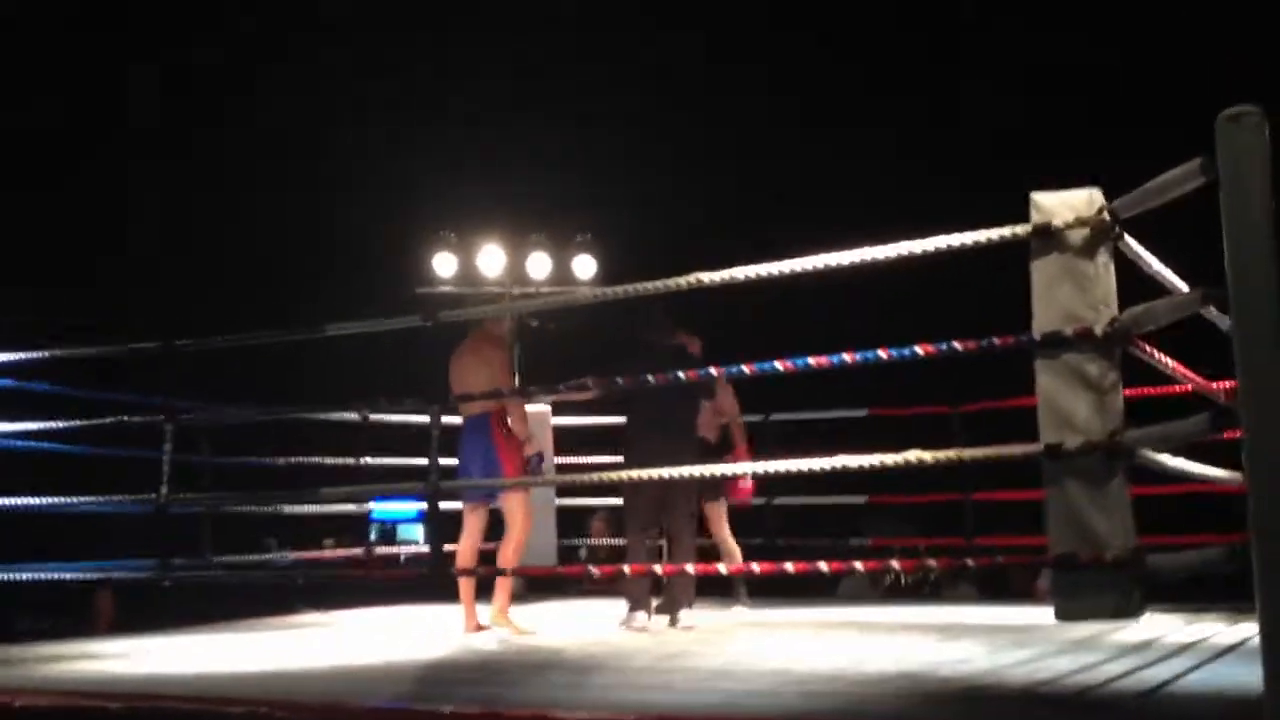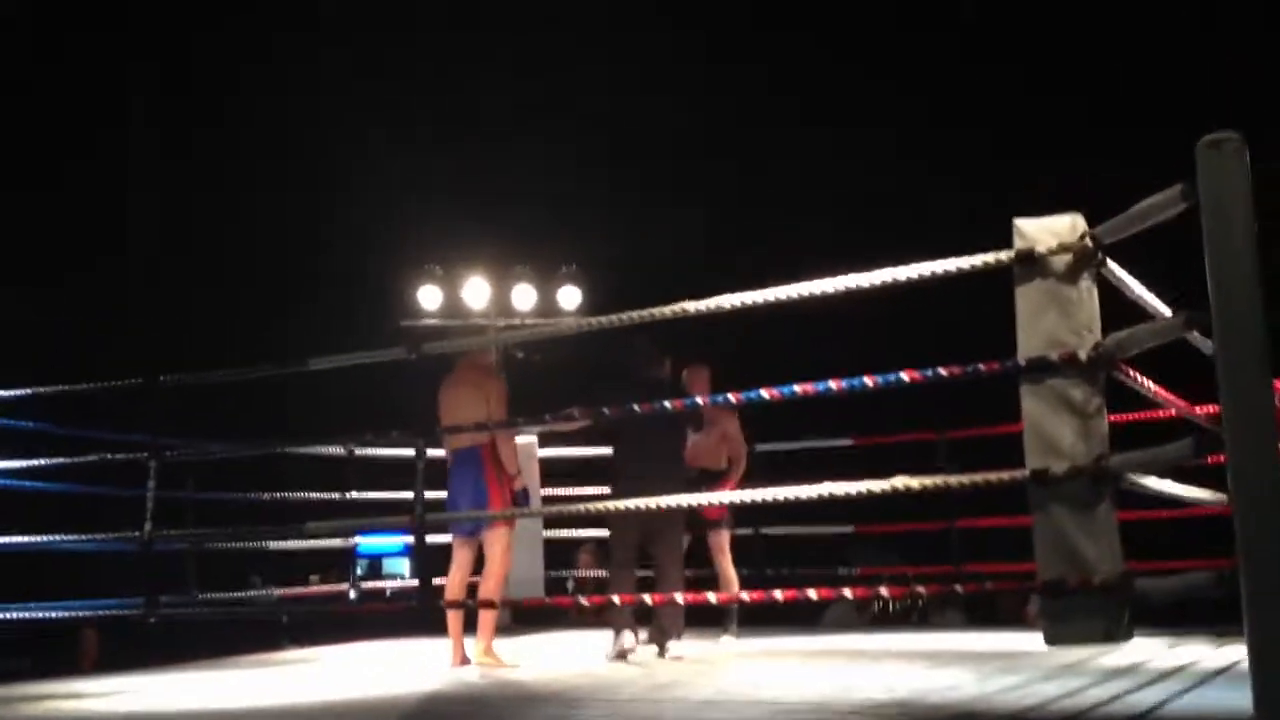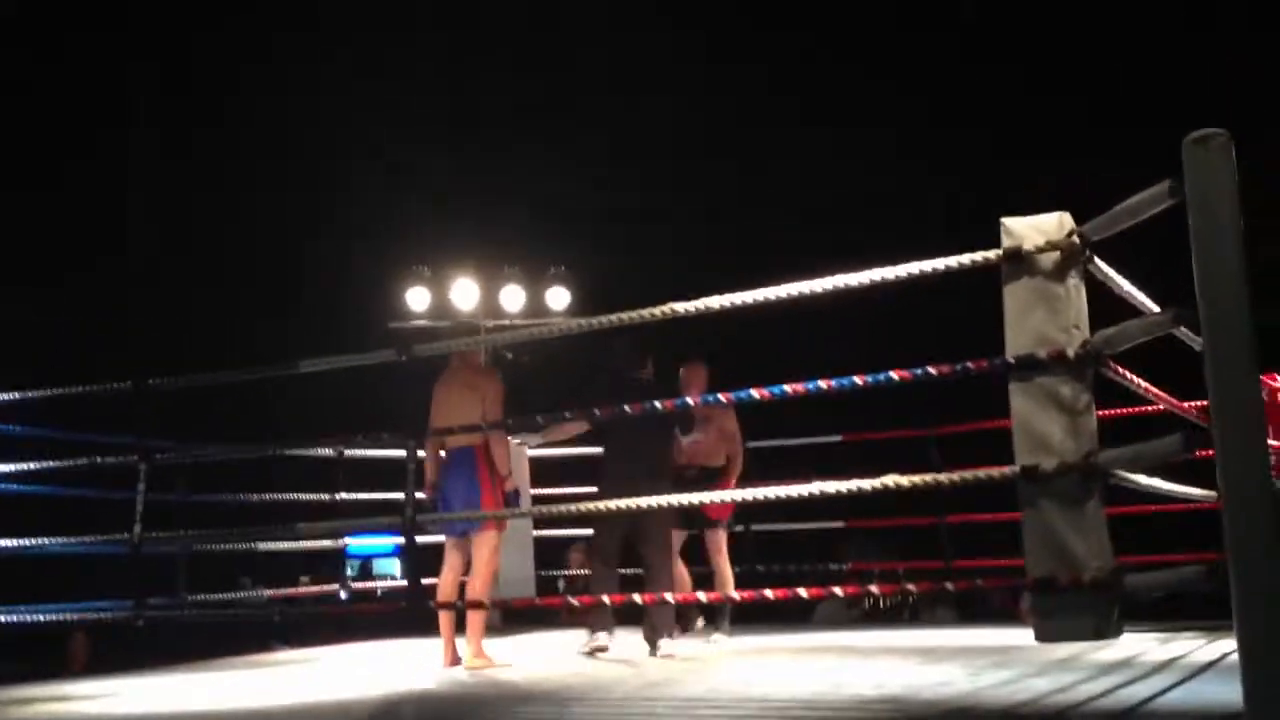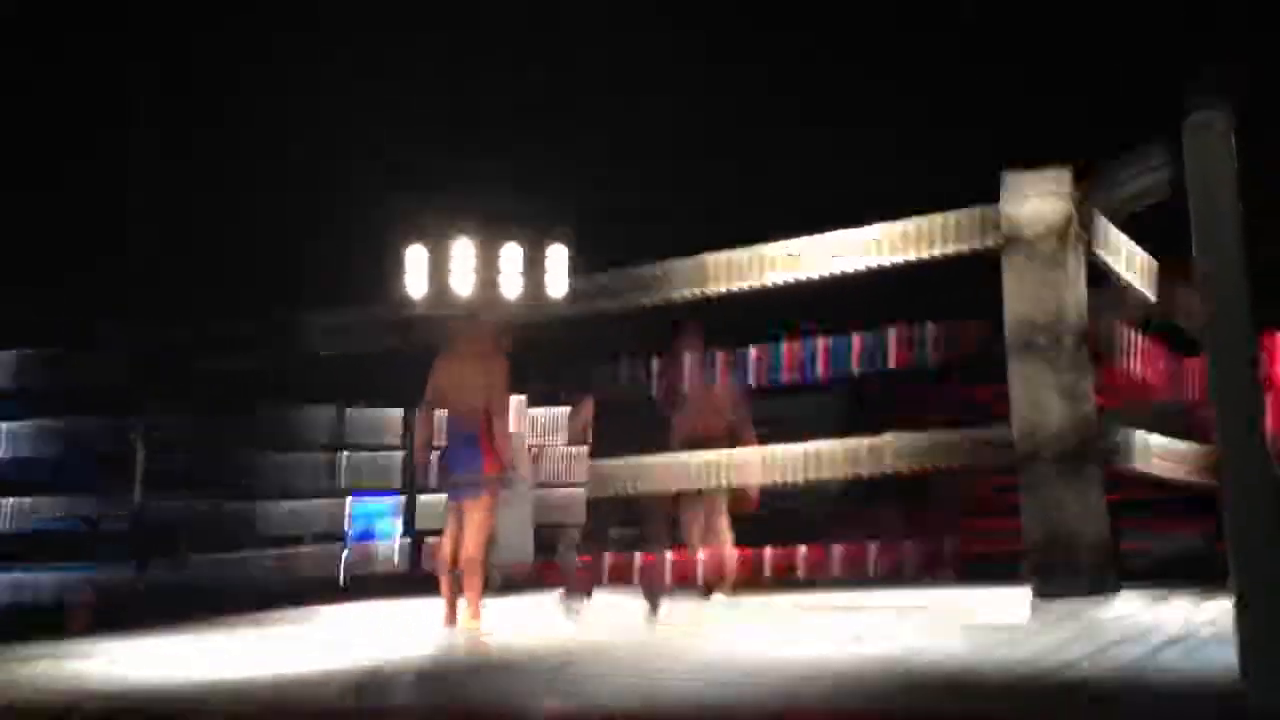
dt=0.2s
person 1, frame 1
left shoulder: (460, 353)
right shoulder: (495, 345)
right elbow: (508, 397)
right wrist: (528, 444)
left hip: (468, 435)
right hip: (493, 432)
left knee: (471, 531)
right knee: (518, 521)
left ankle: (470, 618)
right ankle: (499, 609)
person 1, frame 2
left shoulder: (448, 384)
right shoulder: (489, 376)
right elbow: (501, 430)
right wrist: (516, 477)
left hip: (458, 469)
right hip: (484, 465)
left knee: (460, 563)
right knee: (498, 558)
left ankle: (457, 652)
right ankle: (484, 648)
person 1, frame 3
left shoulder: (442, 383)
right shoulder: (486, 377)
left elbow: (432, 441)
right elbow: (495, 431)
left wrist: (432, 486)
right wrist: (507, 479)
left hip: (449, 469)
right hip: (477, 466)
left knee: (452, 564)
right knee: (484, 561)
left ankle: (450, 651)
right ankle: (474, 650)
person 1, frame 4
left shoulder: (445, 359)
right shoulder: (490, 354)
left elbow: (427, 408)
right elbow: (497, 409)
left wrist: (421, 452)
right wrist: (504, 453)
left hip: (454, 441)
right hip: (478, 441)
left knee: (454, 526)
right knee: (475, 528)
left ankle: (450, 610)
right ankle: (471, 612)
person 2, frame 1
left shoulder: (637, 361)
right shoulder: (690, 363)
right elbow: (710, 394)
left hip: (643, 457)
right hip: (681, 457)
left knee: (638, 532)
right knee: (681, 532)
left ankle: (639, 608)
right ankle: (681, 607)
person 2, frame 2
left shoulder: (623, 394)
right shoulder: (674, 395)
left hip: (629, 490)
right hip: (668, 489)
left knee: (623, 563)
right knee: (669, 564)
left ankle: (624, 631)
right ankle: (669, 637)
person 2, frame 3
left shoulder: (612, 395)
right shoulder: (660, 396)
left elbow: (577, 425)
left wrist: (540, 437)
left hip: (615, 489)
right hip: (656, 489)
left knee: (604, 560)
right knee: (659, 564)
left ankle: (600, 630)
right ankle: (663, 636)
person 2, frame 4
left shoulder: (603, 376)
left elbow: (586, 409)
left wrist: (575, 437)
left hip: (612, 458)
left knee: (595, 528)
right knee: (655, 531)
left ankle: (577, 593)
right ankle: (658, 600)
person 3, frame 1
left shoulder: (716, 382)
left elbow: (734, 421)
left wrist: (741, 463)
left hip: (706, 454)
left knee: (719, 530)
left ankle: (740, 593)
person 3, frame 2
left shoulder: (723, 415)
left elbow: (740, 456)
left wrist: (727, 486)
left hip: (711, 485)
left knee: (721, 556)
left ankle: (730, 623)
person 3, frame 3
left shoulder: (721, 412)
right shoulder: (676, 413)
left elbow: (737, 453)
right elbow: (670, 451)
left wrist: (729, 485)
left hip: (711, 482)
right hip: (683, 483)
left knee: (718, 554)
left ankle: (723, 621)
right ankle: (690, 612)
person 3, frame 4
left shoulder: (717, 385)
right shoulder: (676, 383)
left elbow: (740, 420)
left hip: (715, 450)
right hip: (689, 452)
left knee: (716, 517)
right knee: (690, 523)
left ankle: (723, 581)
right ankle: (711, 577)
